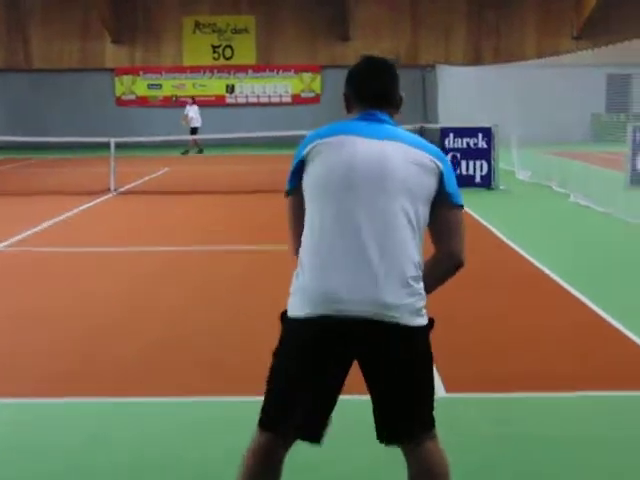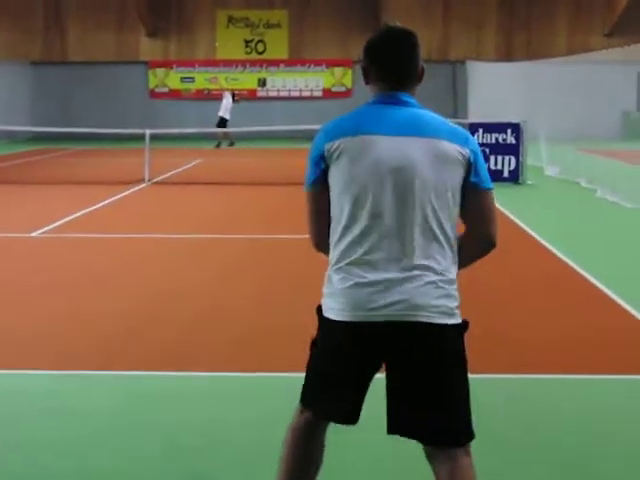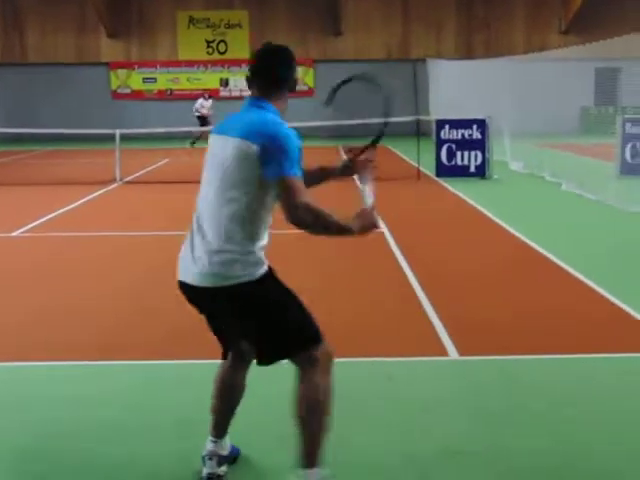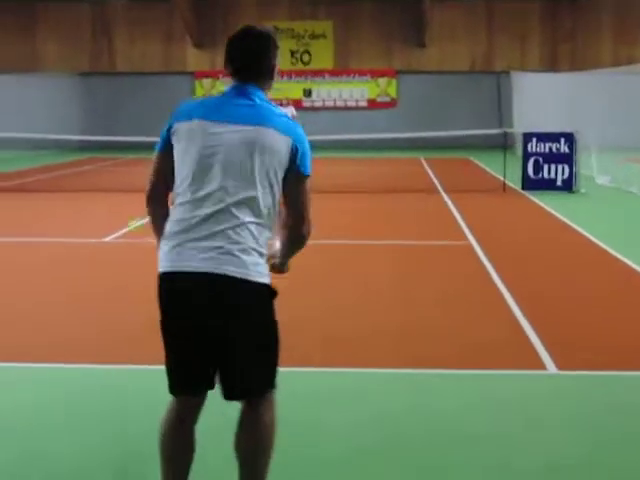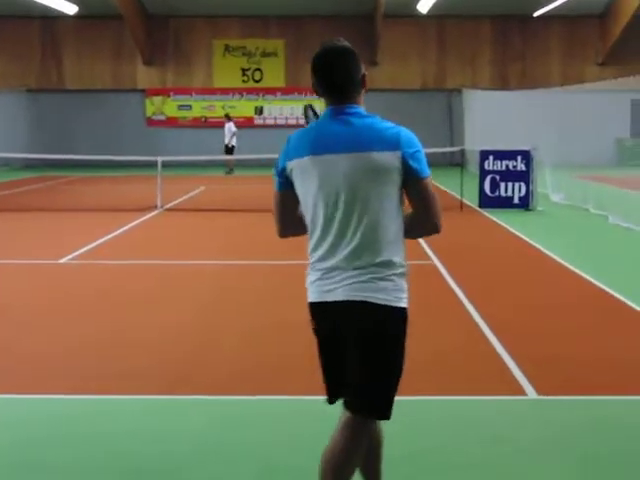
dt=1s
person 1, frame 1
left shoulder: (315, 145)
right shoulder: (431, 156)
right elbow: (453, 256)
left hip: (313, 309)
right hip: (397, 315)
left knee: (272, 438)
right knee: (418, 439)
person 1, frame 2
left shoulder: (332, 137)
right shoulder: (459, 141)
left elbow: (320, 235)
right elbow: (484, 238)
left hip: (348, 308)
right hip: (430, 313)
left knee: (312, 416)
person 1, frame 3
left shoulder: (231, 123)
right shoulder: (276, 132)
right elbow: (296, 211)
left wrist: (338, 169)
right wrist: (353, 227)
left hip: (197, 273)
right hip: (236, 274)
left knee: (240, 352)
right knee: (316, 360)
person 1, frame 4
left shoulder: (185, 115)
right shoulder: (287, 131)
left elbow: (155, 199)
right elbow: (299, 224)
right wrist: (280, 260)
left hip: (177, 271)
right hip: (241, 277)
left knee: (186, 398)
right knee: (258, 399)
person 1, frame 5
left shoulder: (295, 147)
right shoulder: (397, 140)
left elbow: (286, 227)
right elbow: (431, 221)
left hip: (324, 295)
right hip: (379, 297)
left knee: (356, 404)
right knee: (362, 418)
